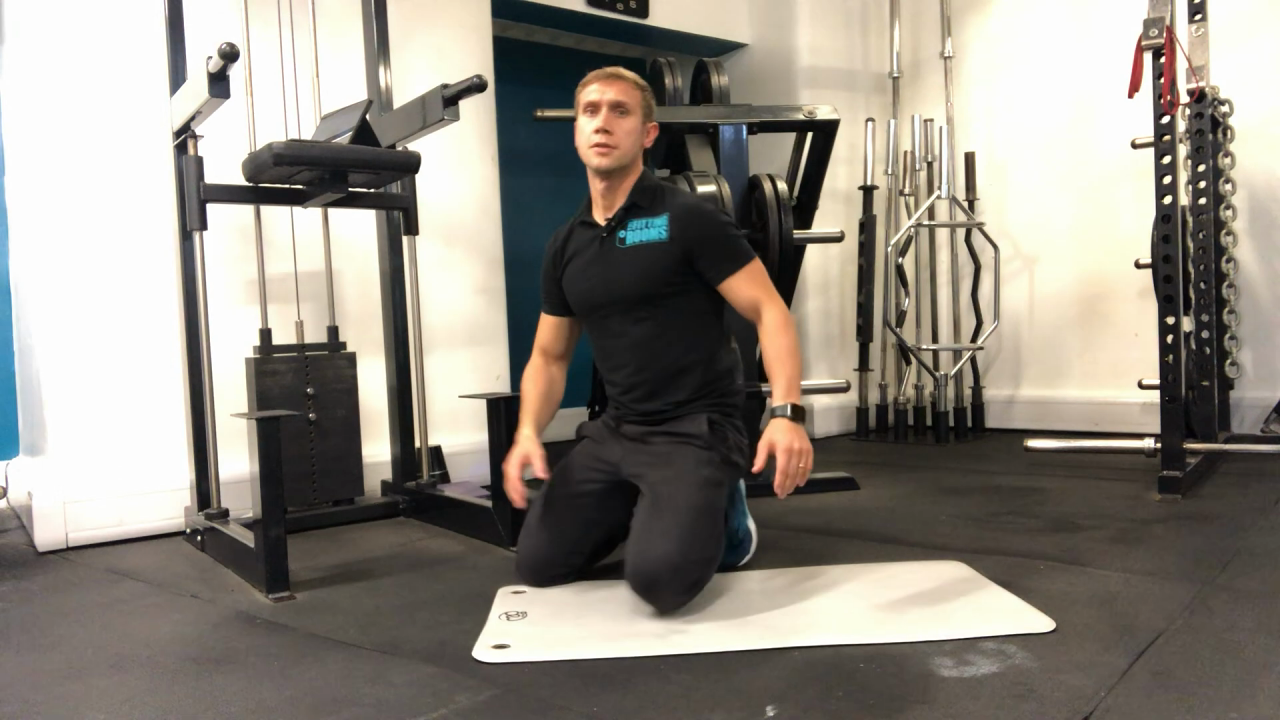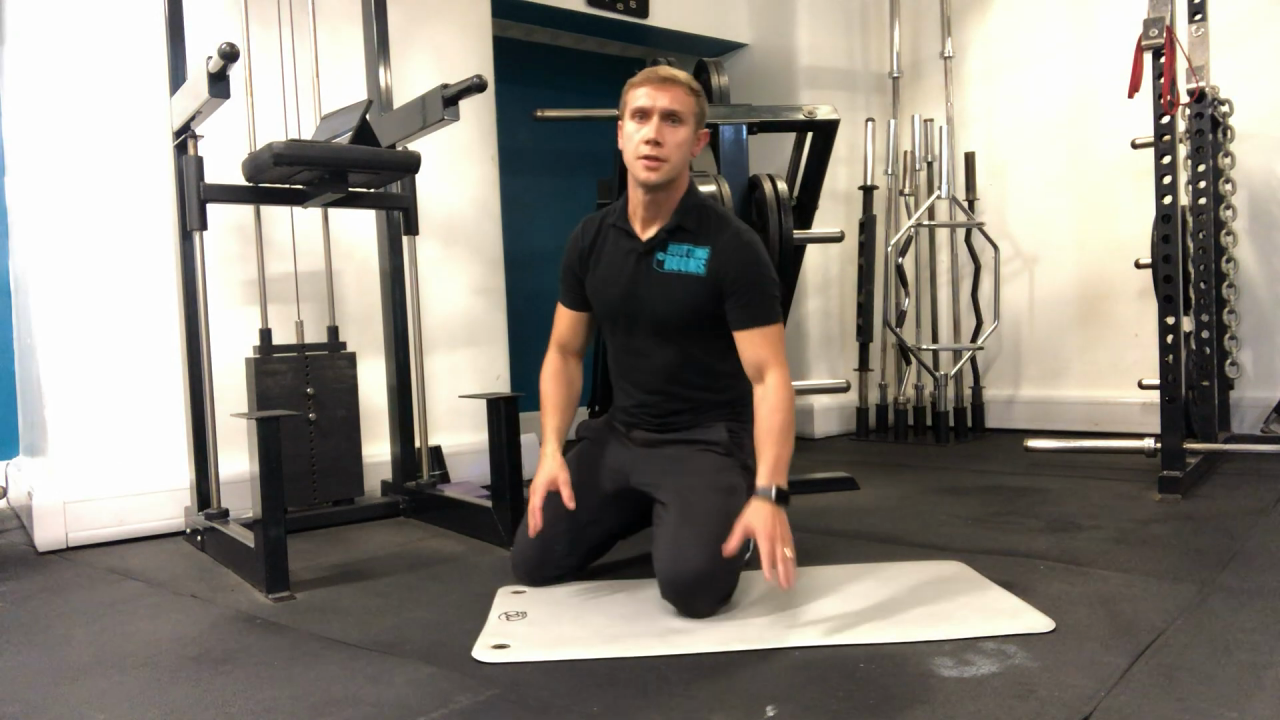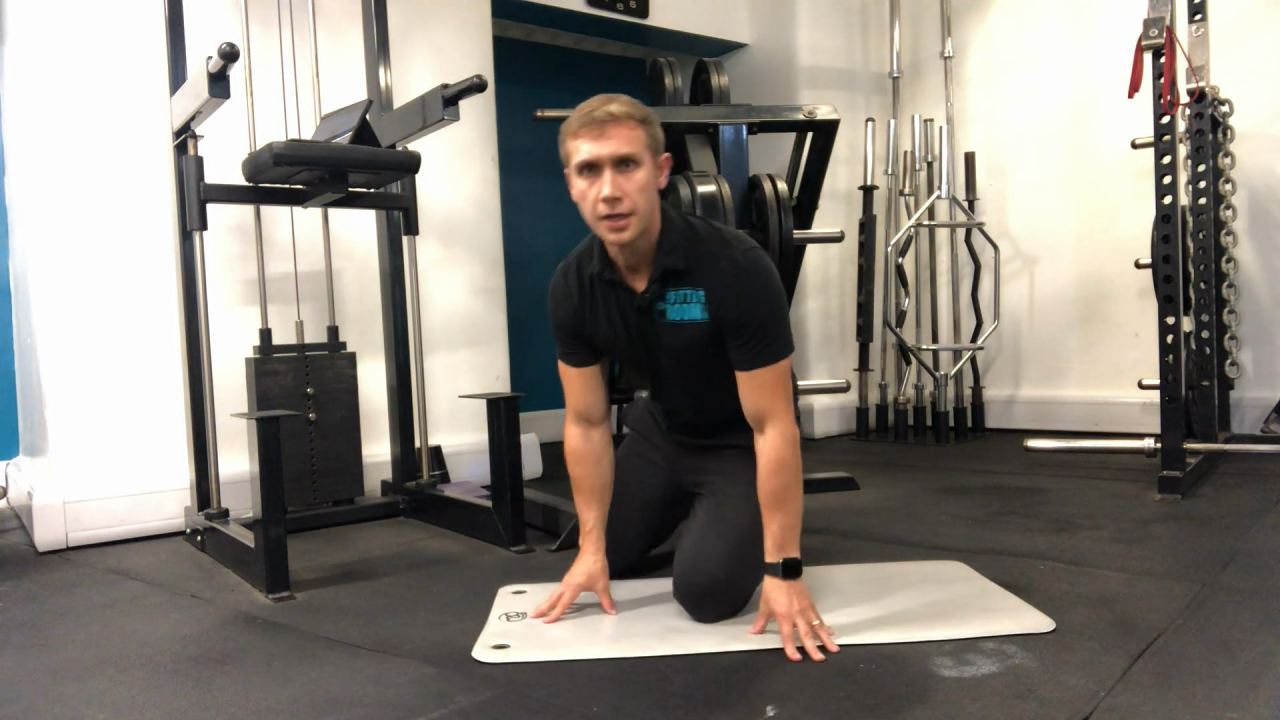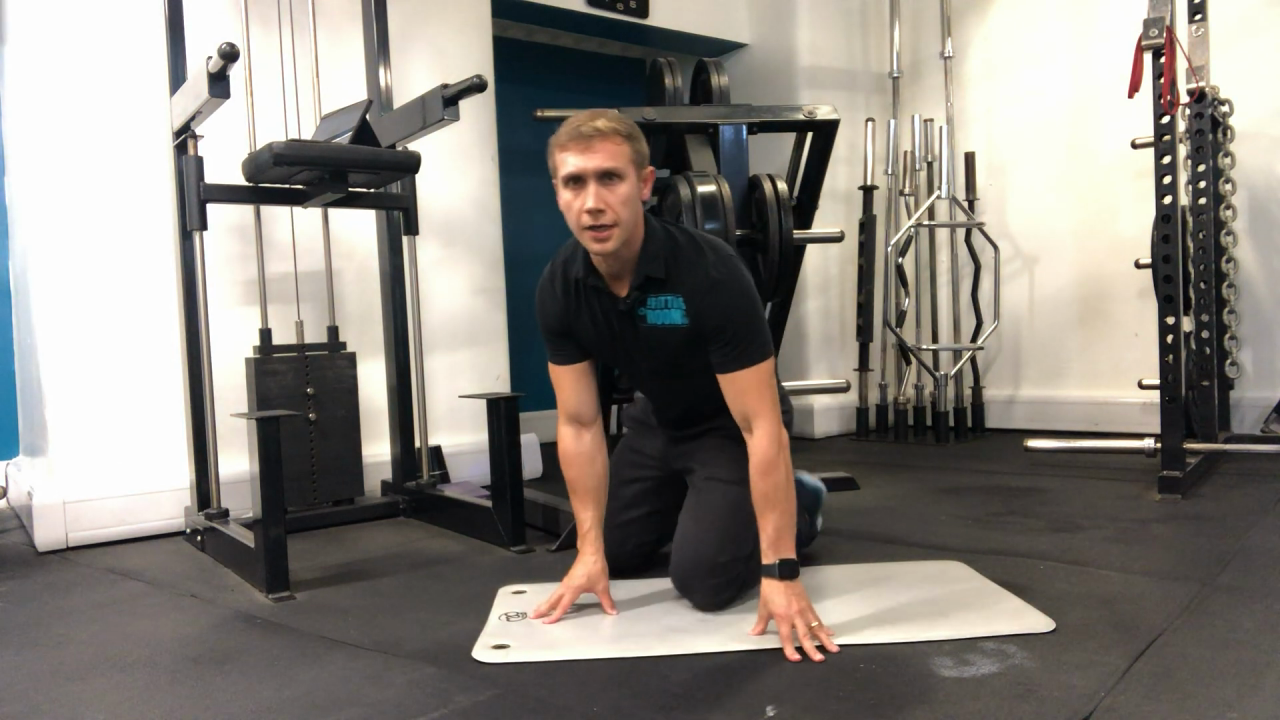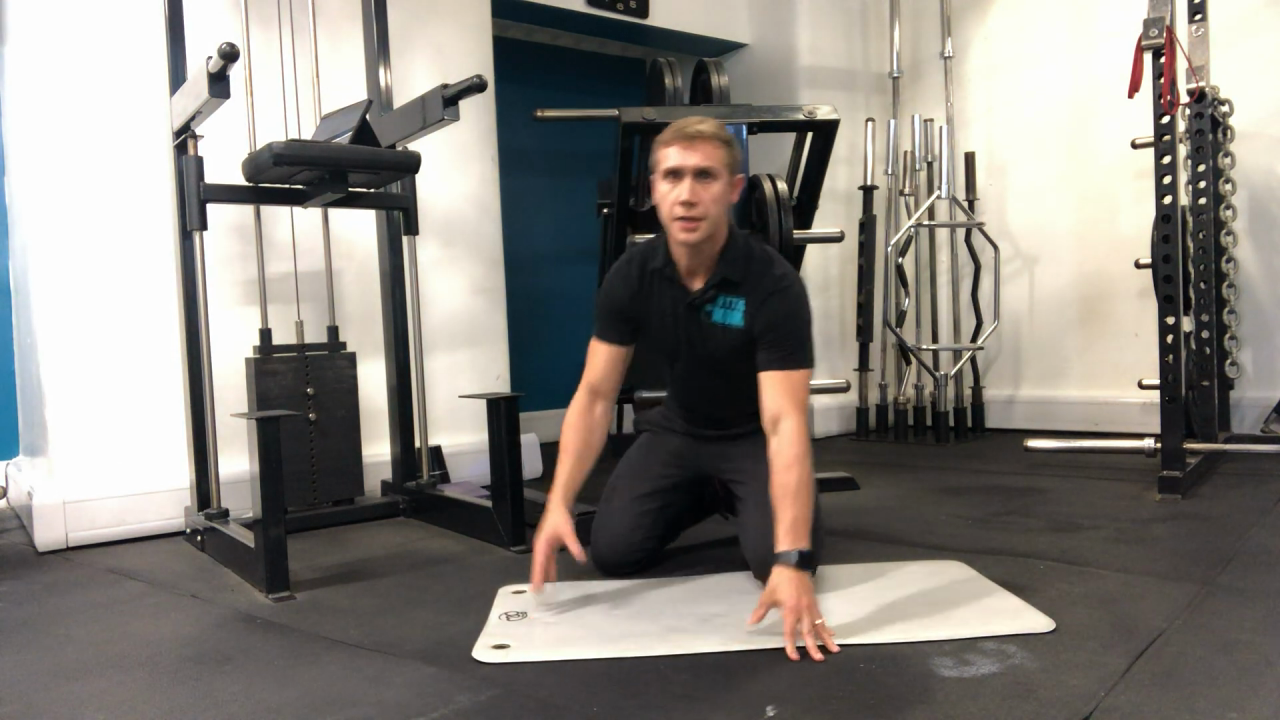
dt=0.4s
person 1, frame 1
left shoulder: (689, 219)
right shoulder: (565, 246)
left elbow: (771, 315)
right elbow: (549, 356)
left wrist: (785, 413)
right wrist: (528, 432)
left hip: (694, 430)
right hip: (615, 432)
left knee: (660, 578)
right knee: (538, 564)
left ankle: (719, 512)
right ankle: (650, 509)
person 1, frame 2
left shoulder: (733, 247)
right shoulder: (589, 239)
left elbow: (770, 377)
right elbow: (565, 353)
left wrist: (769, 496)
right wrist: (551, 452)
left hip: (705, 440)
right hip: (619, 436)
left knee: (693, 584)
right knee: (534, 563)
left ankle: (720, 518)
right ankle: (644, 511)
person 1, frame 3
left shoulder: (735, 269)
right shoulder: (572, 284)
left elbow: (773, 427)
right elbow: (586, 423)
left wrist: (784, 570)
right wrist: (591, 548)
left hip: (740, 444)
right hip: (663, 432)
left knee: (706, 590)
right knee: (596, 571)
left ankle: (738, 521)
right ankle: (686, 508)
person 1, frame 4
left shoulder: (711, 274)
right shoulder: (558, 287)
left elbow: (761, 427)
right elbow: (579, 424)
left wrist: (779, 572)
right wrist: (590, 550)
left hip: (730, 428)
right hip: (657, 424)
left knee: (703, 579)
right knee: (617, 556)
left ankle: (795, 504)
right ankle: (701, 503)
person 1, frame 5
left shoulder: (774, 286)
right shoulder: (630, 276)
left elbow: (785, 424)
right elbow: (595, 396)
left wrist: (793, 562)
right wrist: (559, 504)
left hip: (755, 436)
right hip: (680, 429)
left knee: (773, 560)
right knee: (613, 551)
left ankle: (742, 498)
right ankle: (707, 493)
